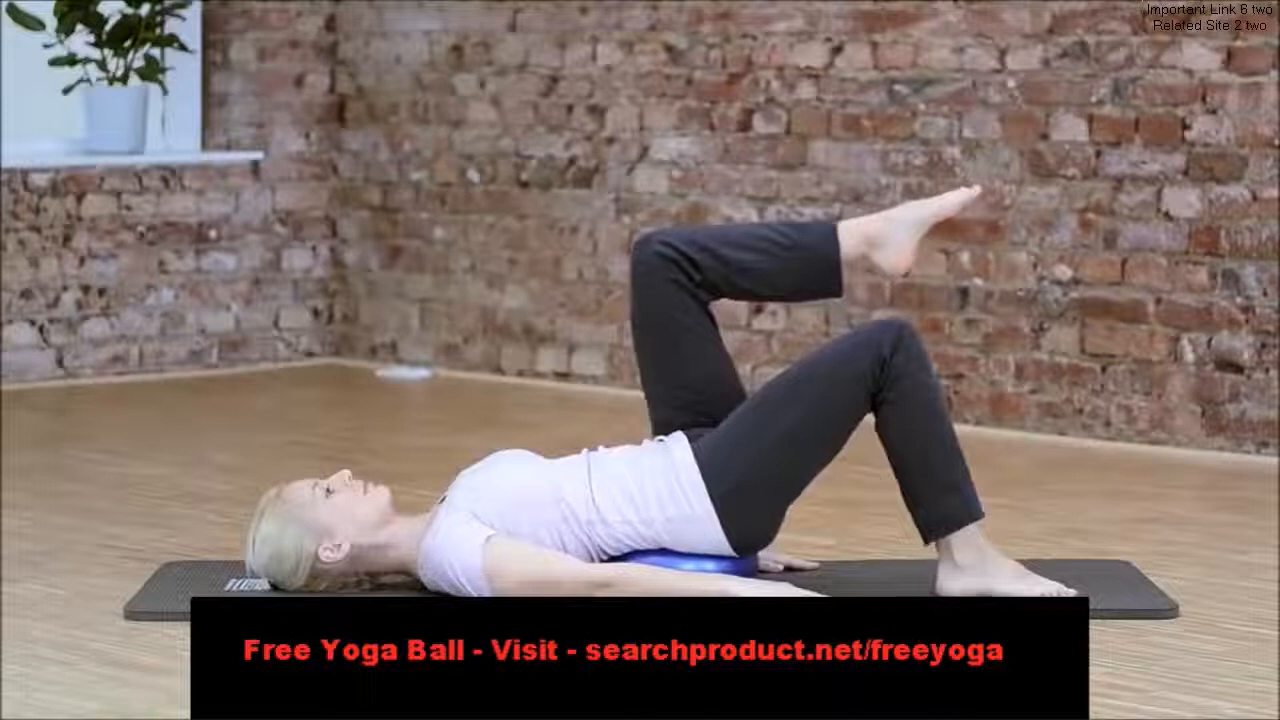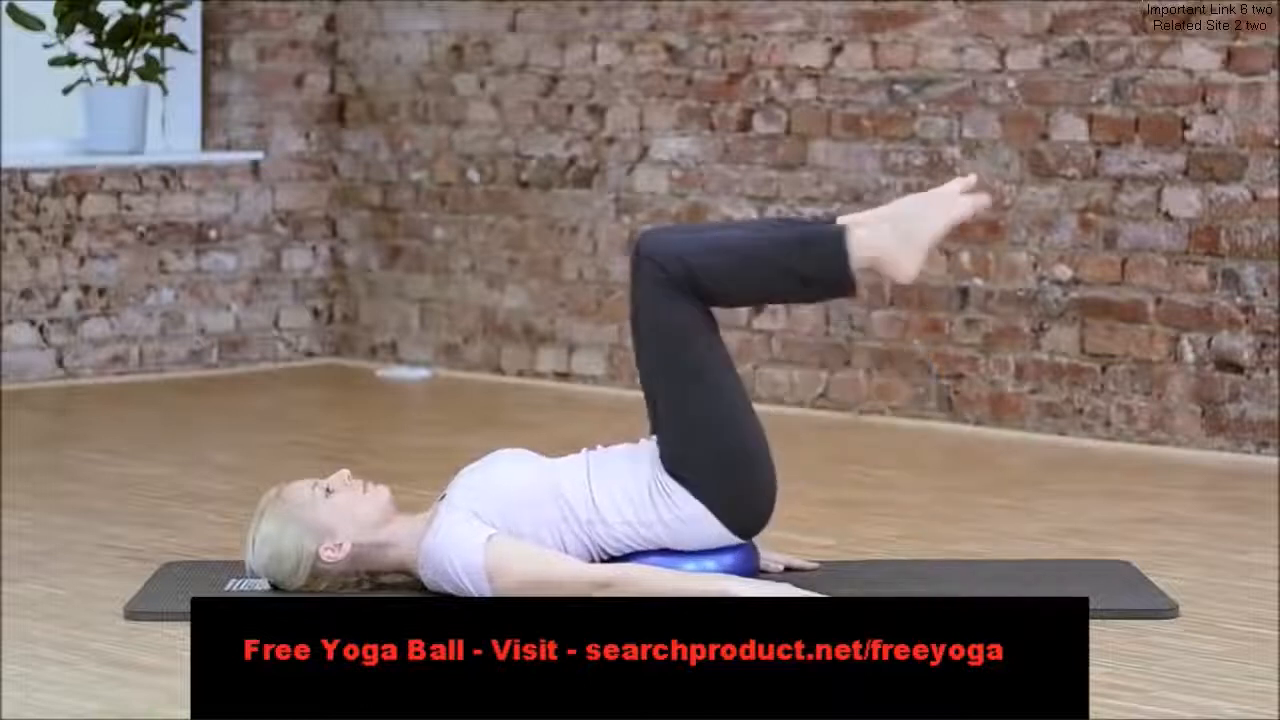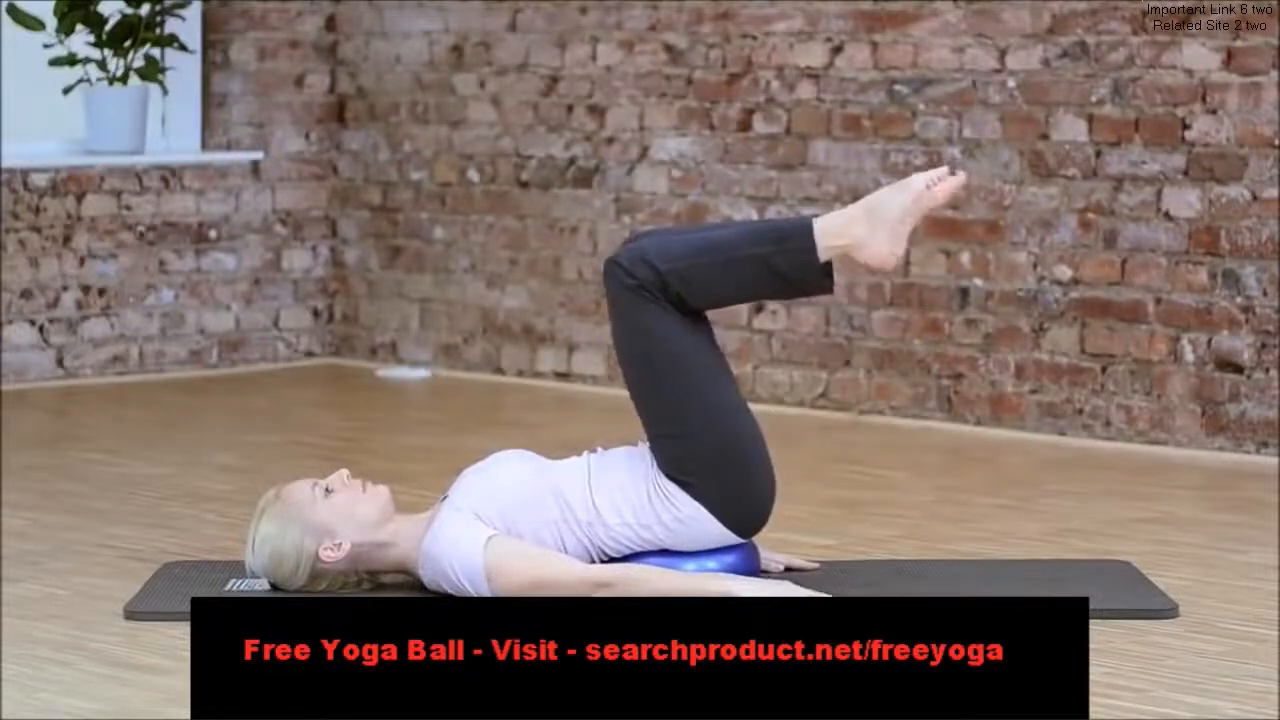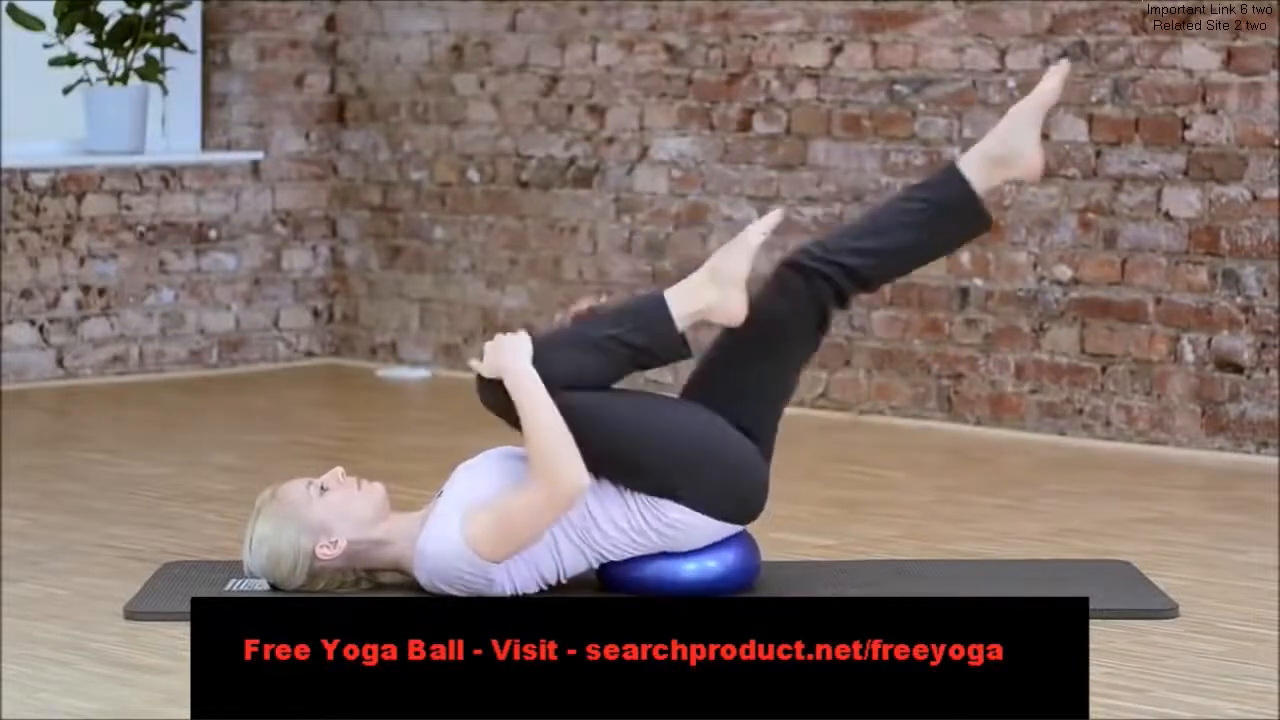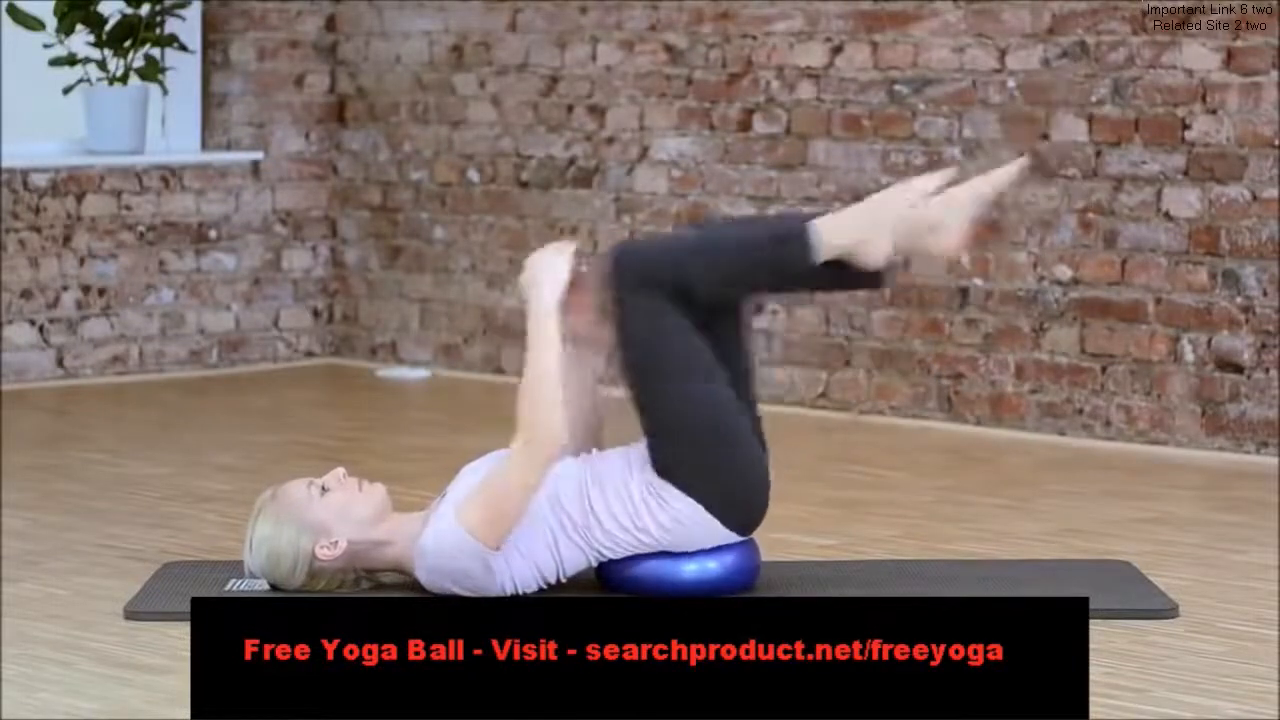
dt=1s
person 1, frame 1
left shoulder: (450, 517)
right shoulder: (448, 554)
right elbow: (600, 582)
right wrist: (748, 591)
left hip: (689, 463)
right hip: (717, 491)
left knee: (662, 256)
right knee: (887, 348)
left ankle: (866, 238)
right ankle: (965, 555)
person 1, frame 2
left shoulder: (451, 517)
right shoulder: (446, 550)
right elbow: (599, 583)
right wrist: (748, 592)
left hip: (691, 490)
right hip: (710, 494)
left knee: (659, 257)
right knee: (662, 267)
left ankle: (871, 235)
right ankle: (872, 246)
person 1, frame 3
left shoulder: (448, 519)
right shoulder: (446, 554)
right elbow: (599, 581)
right wrist: (742, 585)
left hip: (694, 495)
right hip: (711, 494)
left knee: (649, 258)
right knee: (635, 274)
left ankle: (843, 237)
right ankle: (845, 231)
person 1, frame 4
left shoulder: (442, 521)
right shoulder: (447, 555)
right elbow: (565, 487)
left wrist: (558, 356)
right wrist: (520, 371)
left hip: (701, 468)
right hip: (713, 486)
left knee: (813, 273)
right knee: (511, 375)
left ankle: (990, 165)
right ankle: (697, 299)
person 1, frame 5
left shoulder: (446, 524)
right shoulder: (448, 552)
left elbow: (571, 451)
right elbow: (541, 444)
left wrist: (584, 337)
right wrist: (541, 308)
left hip: (682, 489)
right hip: (705, 500)
left knee: (678, 267)
right knee: (637, 267)
left ankle: (892, 231)
right ankle: (865, 232)
